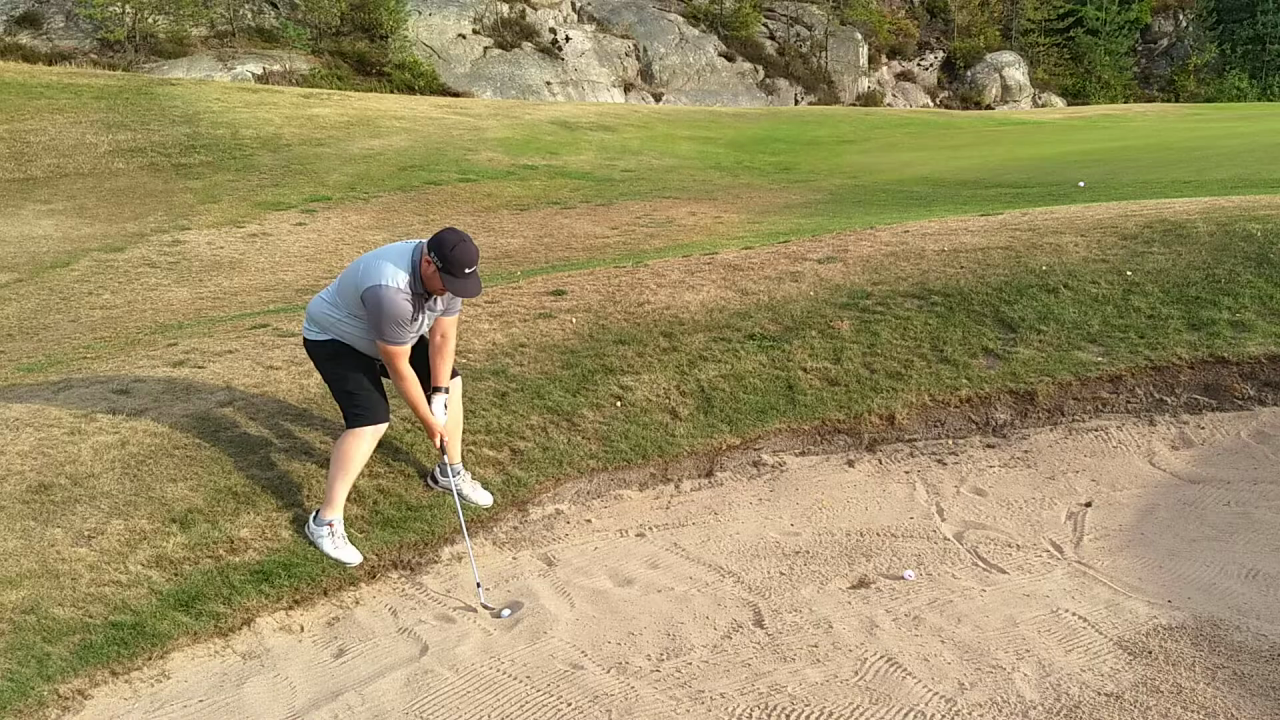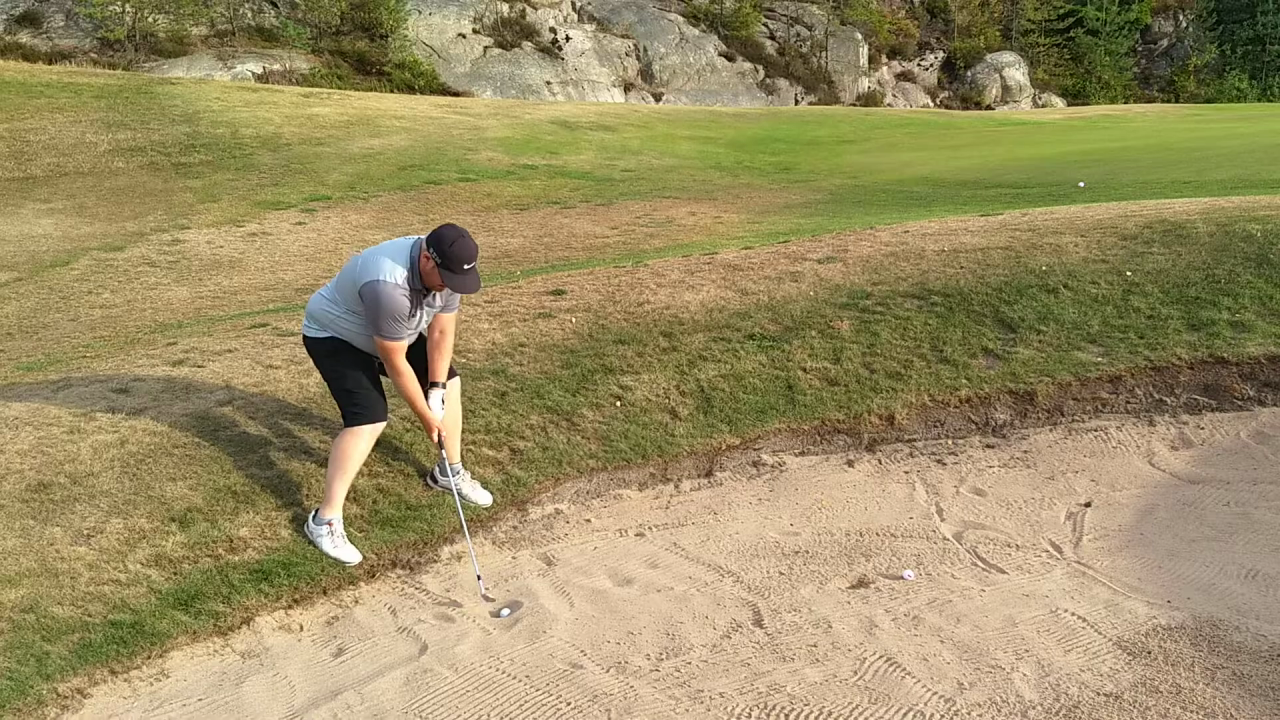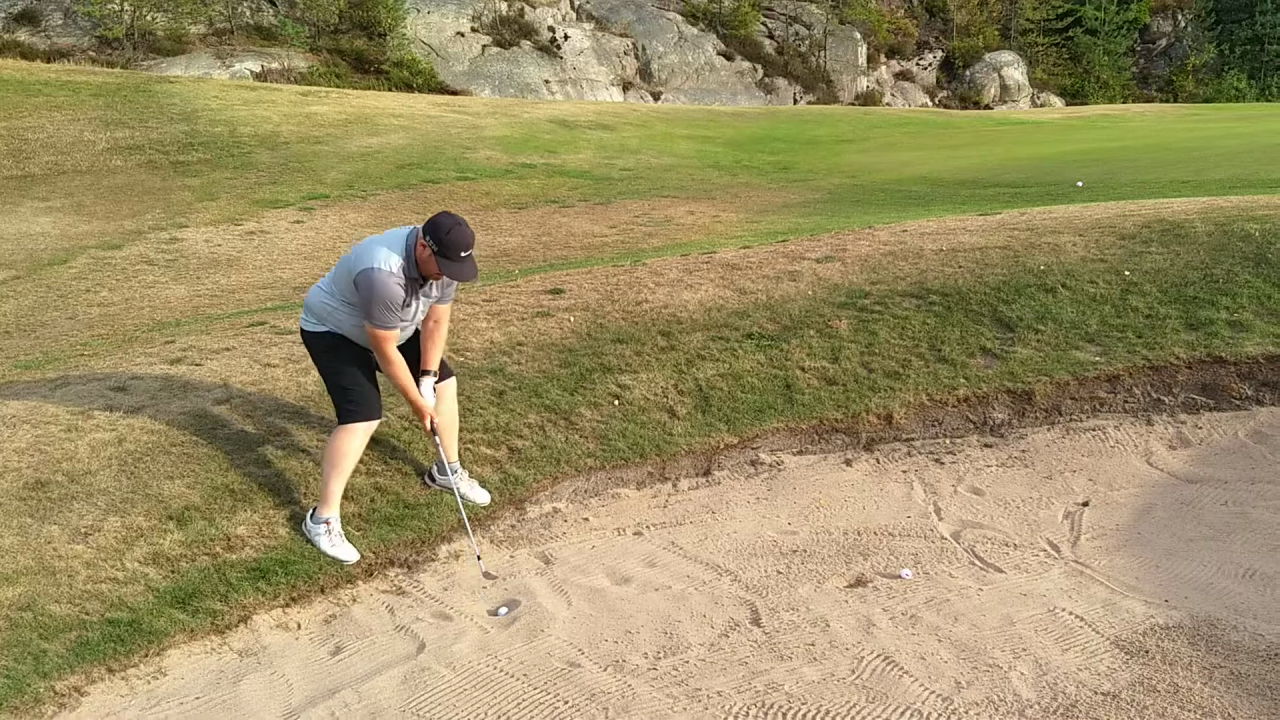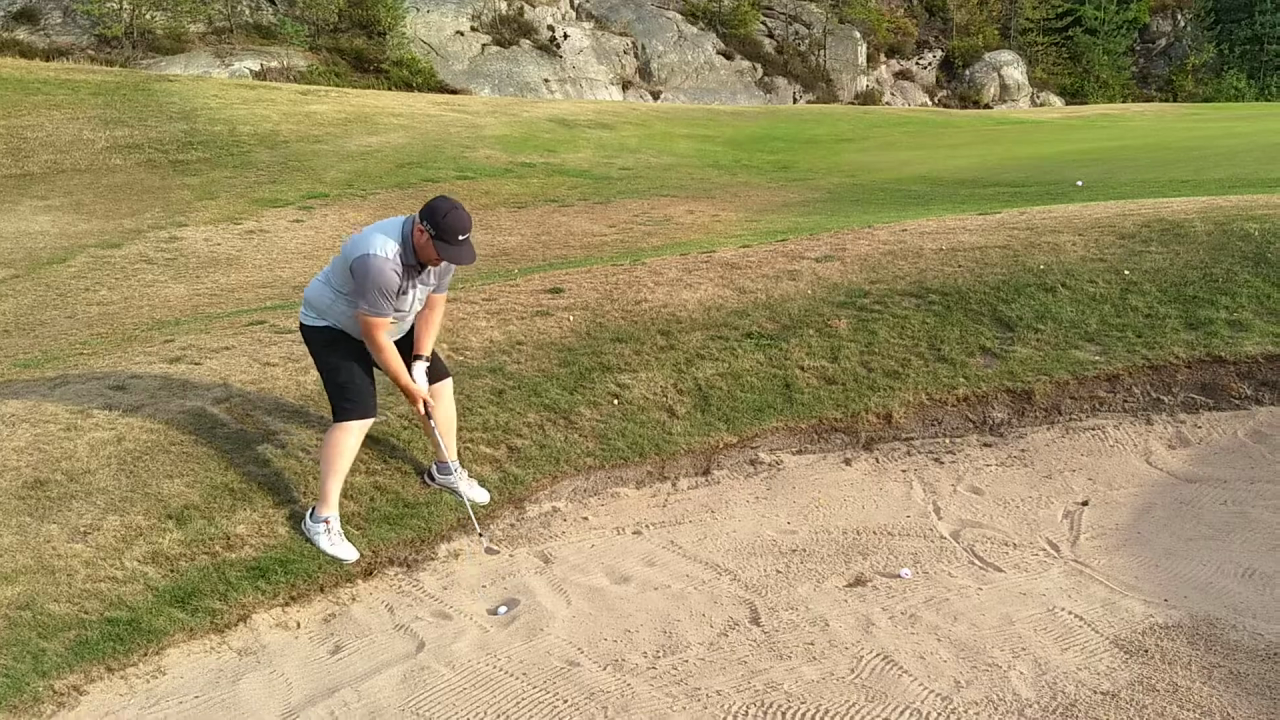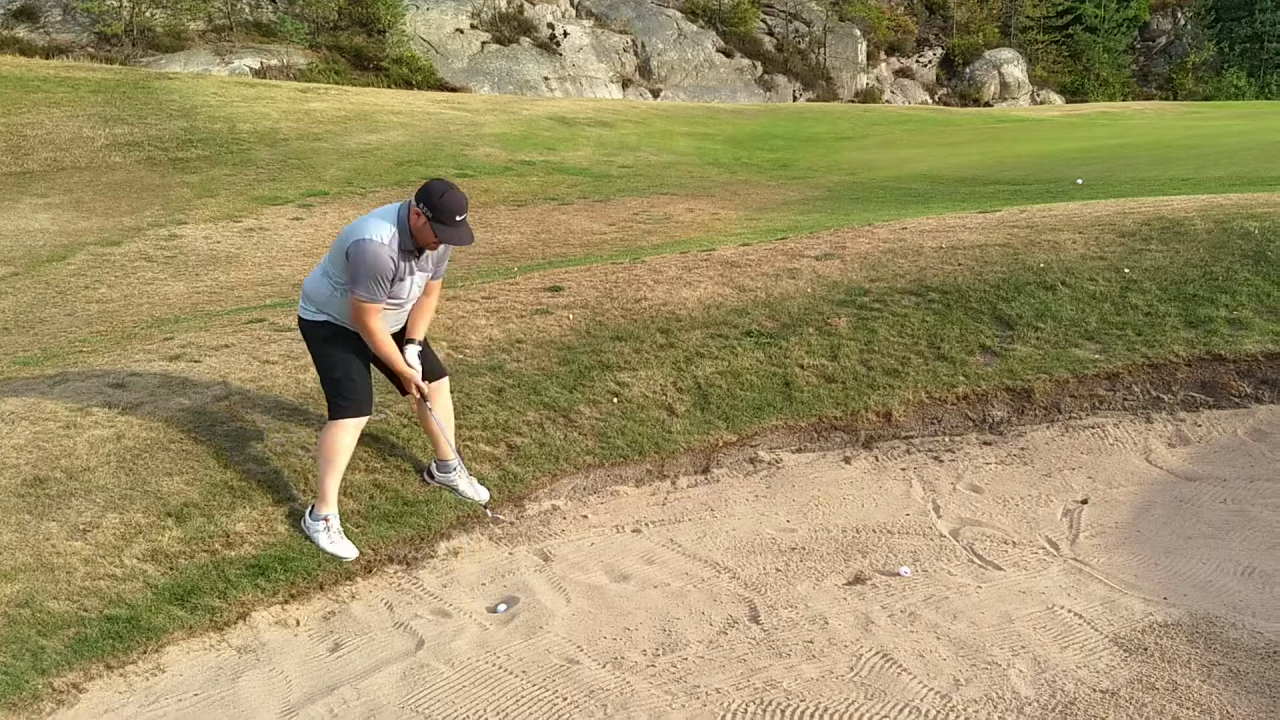
dt=0.1s
person 1, frame 1
left shoulder: (448, 271)
right shoulder: (391, 289)
left elbow: (443, 335)
right elbow: (398, 366)
left wrist: (438, 398)
right wrist: (428, 420)
right hip: (335, 338)
left knee: (449, 381)
right knee: (370, 422)
left ankle: (450, 473)
right ankle: (326, 522)
person 1, frame 2
left shoulder: (447, 267)
right shoulder: (389, 284)
left elbow: (442, 331)
right elbow: (395, 362)
left wrist: (437, 393)
right wrist: (425, 415)
right hip: (335, 335)
left knee: (448, 379)
right knee: (368, 420)
left ankle: (450, 472)
right ankle: (325, 521)
person 1, frame 3
left shoulder: (443, 259)
right shoulder: (384, 273)
left elbow: (437, 319)
right elbow: (384, 349)
left wrist: (427, 380)
right wrist: (417, 402)
left hip: (390, 328)
right hip: (333, 332)
left knee: (444, 382)
right knee: (361, 419)
left ankle: (447, 470)
right ankle: (323, 519)
person 1, frame 4
left shoulder: (441, 247)
right shoulder: (380, 259)
left elbow: (432, 307)
right elbow: (376, 337)
left wrist: (420, 365)
right wrist: (408, 388)
left hip: (391, 320)
right hip: (333, 326)
left knee: (440, 380)
right knee: (357, 415)
left ankle: (447, 469)
right ankle: (322, 518)
person 1, frame 5
left shoulder: (436, 234)
right shoulder: (376, 245)
left elbow: (429, 291)
right elbow: (364, 321)
left wrist: (412, 349)
right wrist: (401, 369)
left hip: (389, 321)
right hip: (332, 321)
left knee: (435, 381)
right knee: (351, 413)
left ankle: (446, 468)
right ankle: (321, 516)
